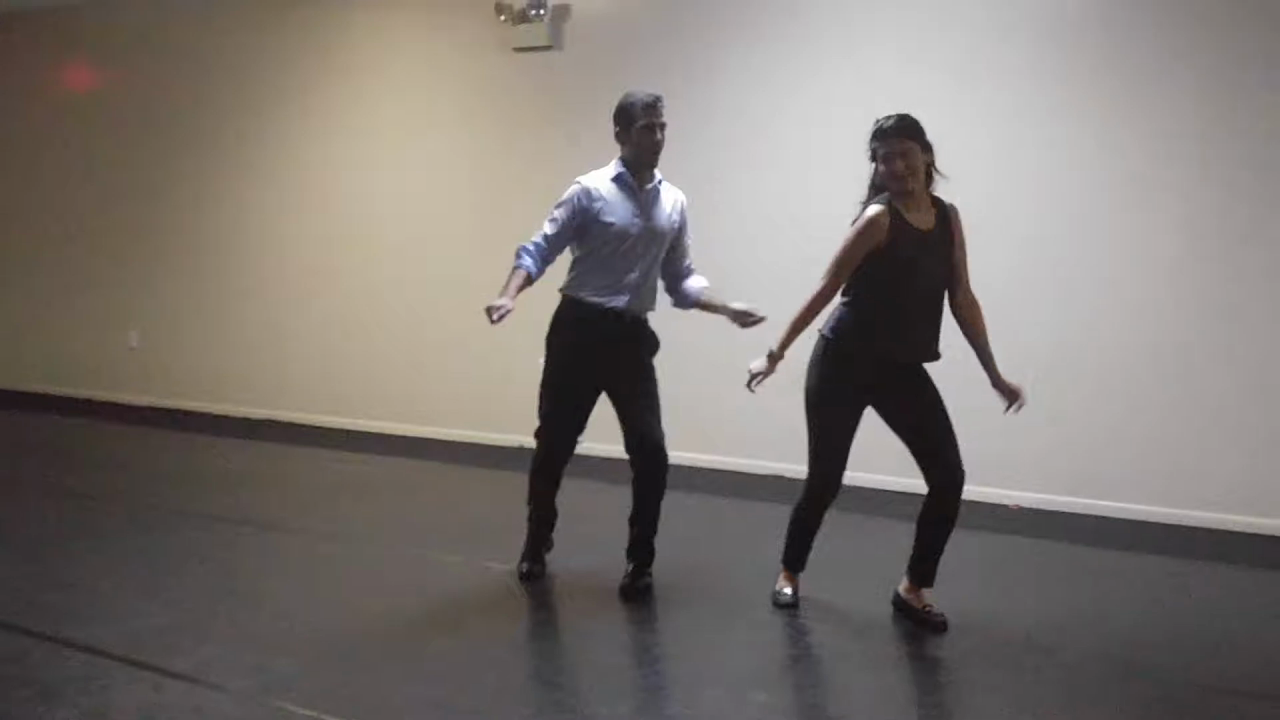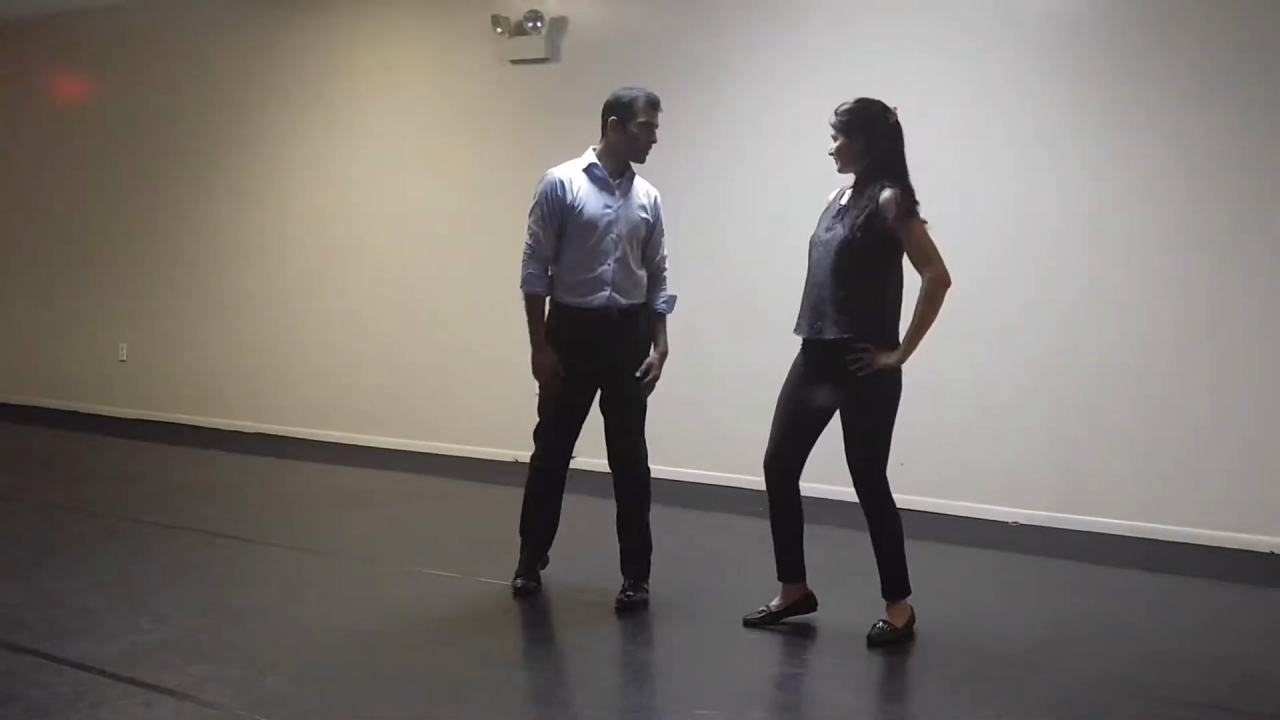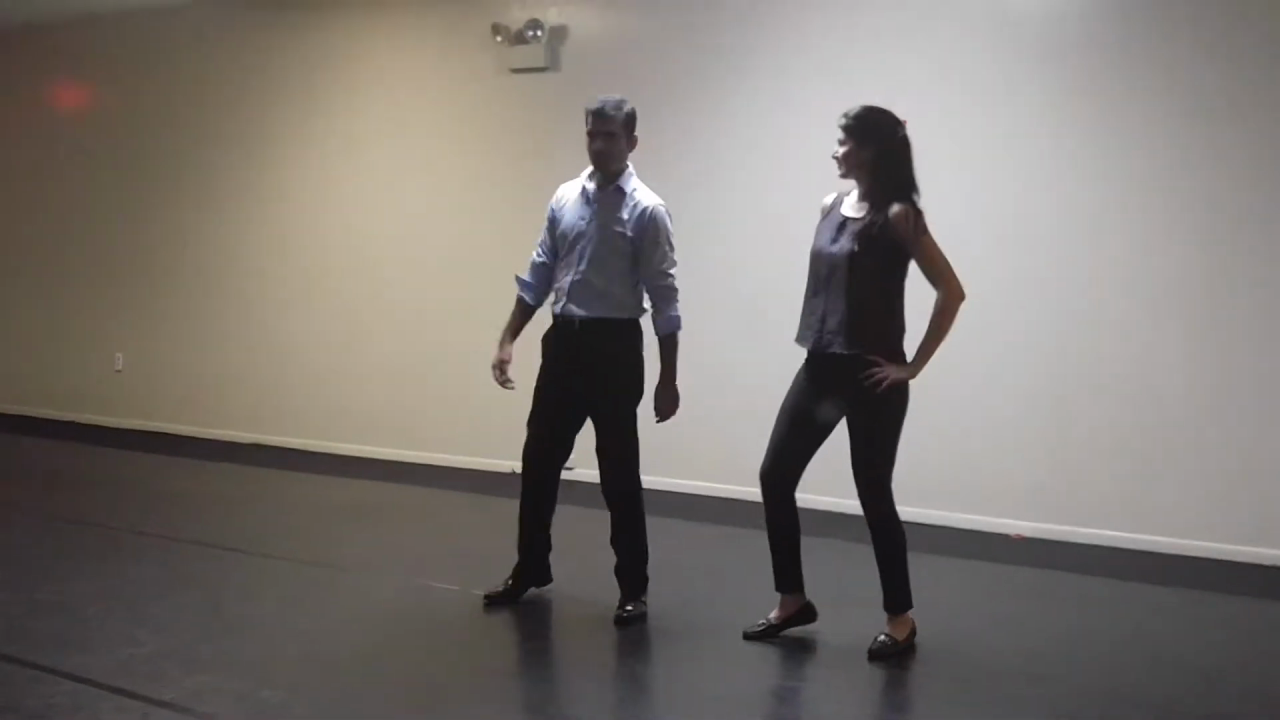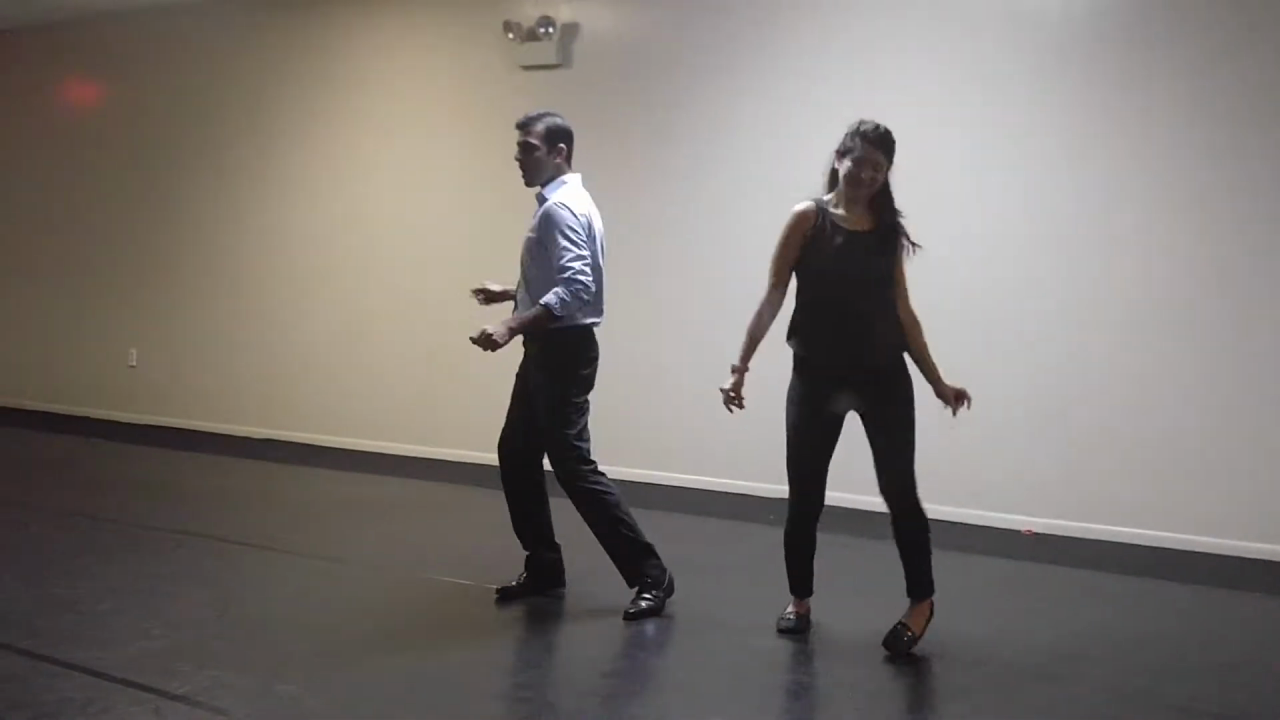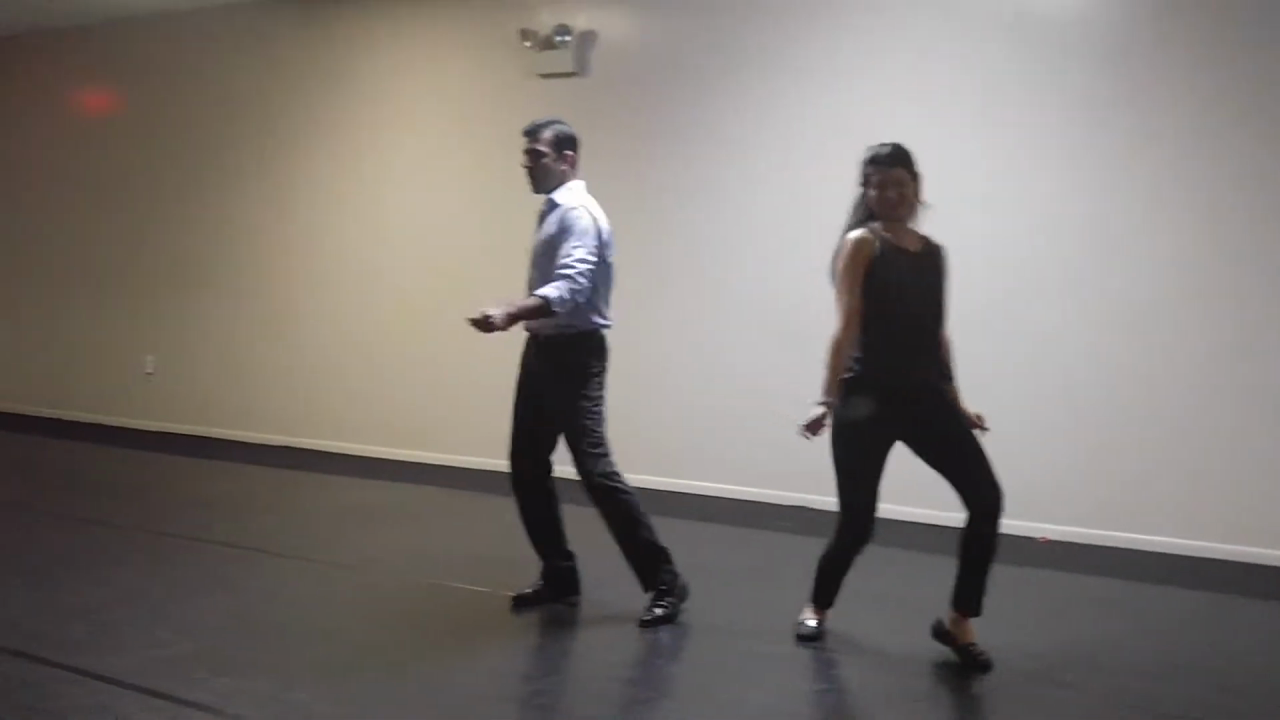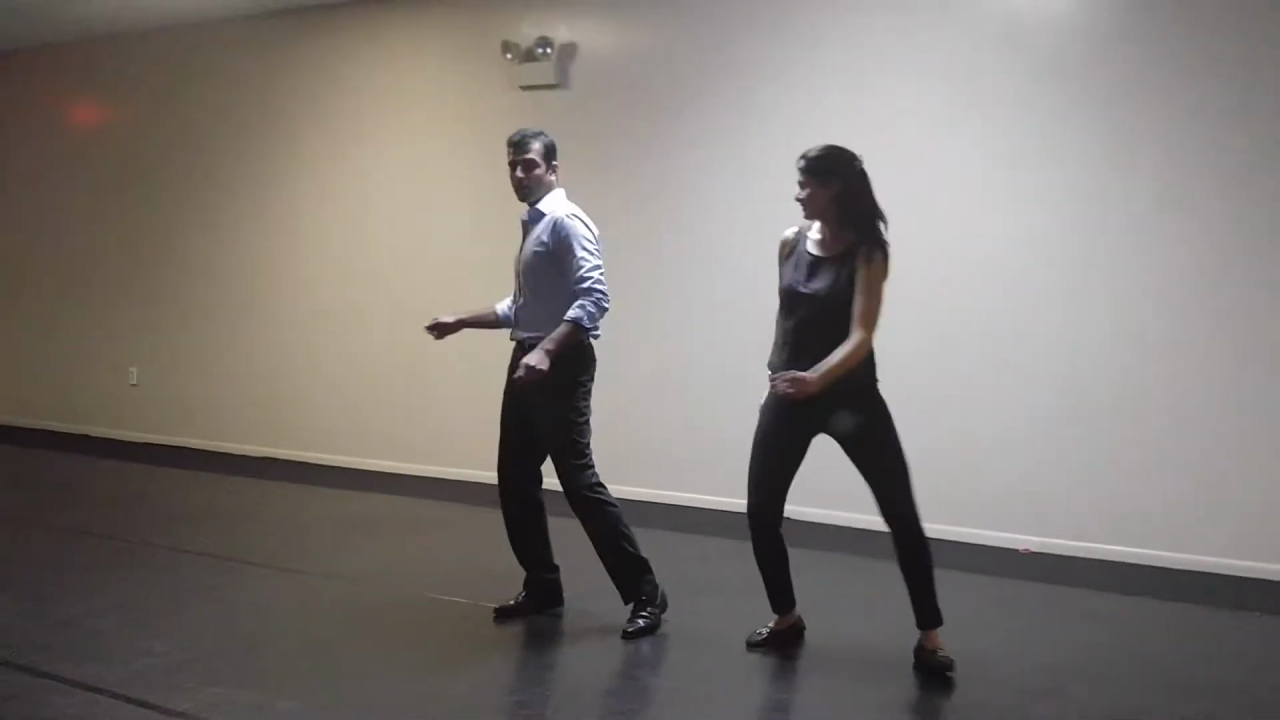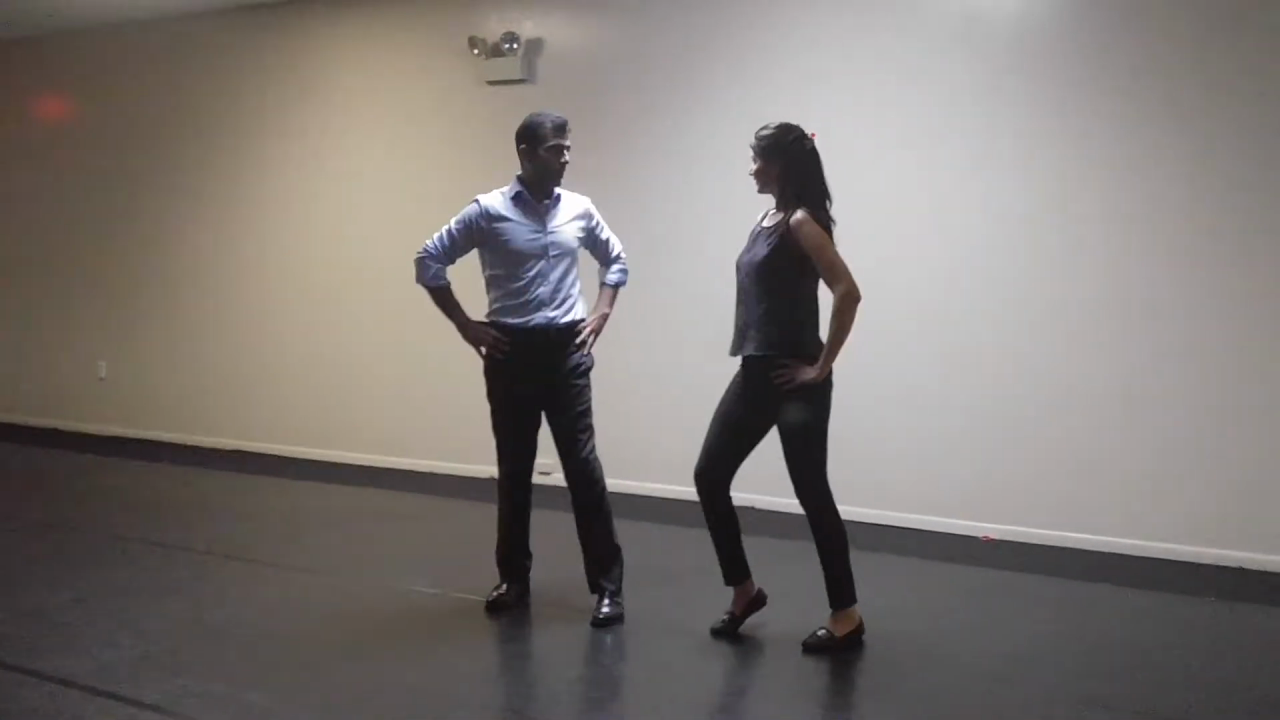
dt=0.7s
person 1, frame 1
left shoulder: (947, 218)
right shoulder: (878, 217)
left elbow: (962, 298)
right elbow: (826, 289)
left wrist: (993, 372)
right wrist: (776, 353)
left hip: (902, 369)
right hip: (844, 362)
left knee: (949, 478)
right knee: (825, 481)
left ankle: (913, 588)
right ankle: (789, 572)
person 1, frame 2
left shoulder: (888, 200)
right shoulder: (839, 199)
left elbow: (937, 277)
left wrist: (902, 350)
right wrist: (817, 345)
left hip: (863, 363)
right hip: (815, 356)
left knee: (869, 482)
right knee: (778, 467)
left ankle: (899, 604)
right ankle: (794, 589)
person 1, frame 3
left shoulder: (898, 215)
right shoulder: (831, 206)
left elbow: (951, 292)
left wrist: (914, 365)
left hip: (872, 375)
right hip: (820, 368)
left knee: (874, 496)
right knee: (774, 476)
left ankle: (899, 618)
right ankle: (792, 601)
person 1, frame 4
left shoulder: (887, 229)
right shoulder: (808, 218)
left elbow: (900, 310)
right elbow: (774, 295)
left wrist: (937, 380)
right wrist: (741, 367)
left hip: (883, 374)
right hip: (817, 375)
left knee: (899, 492)
right knee: (805, 497)
left ankle: (918, 608)
right ankle: (799, 600)
person 1, frame 5
left shoulder: (933, 253)
right shoulder: (860, 244)
right elbow: (848, 328)
left wrist: (954, 403)
right wrist: (827, 400)
left hip: (923, 398)
right hip: (867, 397)
left knee: (986, 499)
right knee: (856, 524)
left ankle: (958, 620)
right ankle: (816, 607)
person 1, frame 6
left shoulder: (866, 253)
right shoulder: (791, 242)
left elbow: (862, 336)
left wrist: (818, 377)
left hip: (851, 398)
right hip: (791, 396)
left knee: (901, 515)
right knee: (761, 511)
left ankle: (931, 636)
right ankle: (786, 617)
person 1, frame 7
left shoulder: (801, 221)
right shoulder: (767, 220)
left elbow: (847, 291)
left wrist: (824, 365)
right wrist: (757, 360)
left hip: (795, 378)
right hip: (756, 372)
left knee: (812, 493)
right knee: (709, 476)
left ankle: (846, 615)
right ankle: (744, 590)
person 2, frame 1
left shoulder: (673, 203)
right shoulder: (590, 191)
left elbow: (681, 277)
right elbow: (541, 249)
left wrist: (726, 307)
right wrist: (509, 295)
left hip: (633, 337)
right hip: (581, 330)
left knee: (650, 454)
right knee: (554, 444)
left ankle: (640, 561)
right ankle: (536, 546)
person 2, frame 2
left shoulder: (647, 198)
right shoulder: (560, 184)
left elbow: (656, 279)
right elbow: (535, 268)
left wrist: (659, 345)
right wrist: (539, 344)
left hip: (628, 333)
right hip: (572, 329)
left knee: (630, 458)
right knee: (552, 449)
left ankle: (635, 574)
right ankle: (531, 561)
person 2, frame 3
left shoulder: (646, 210)
right shoulder: (564, 199)
left elbow: (664, 298)
right elbow: (537, 277)
left wrist: (668, 377)
right wrist: (507, 340)
left hip: (615, 347)
right hip: (562, 342)
left knee: (619, 471)
right knee: (540, 458)
left ankle: (633, 588)
right ankle: (530, 569)
person 2, frame 4
left shoulder: (562, 208)
right shoulder: (558, 204)
left elbow: (575, 290)
left wrist: (511, 327)
right wrist: (507, 293)
left hip: (564, 350)
right hip: (546, 349)
left knee: (573, 465)
right knee: (516, 455)
left ankle: (650, 576)
right ankle: (544, 567)
person 2, frame 5
left shoulder: (577, 212)
right shoulder: (553, 212)
left elbow: (572, 290)
left wrist: (510, 314)
right wrist: (511, 312)
left hip: (573, 354)
right hip: (543, 351)
left knee: (594, 468)
right knee: (526, 465)
left ankle: (665, 583)
right ankle: (559, 576)
person 2, frame 6
left shoulder: (567, 222)
right shoulder: (530, 227)
left elbow: (594, 297)
left wrist: (546, 351)
right wrist: (461, 321)
left hip: (562, 366)
right hip: (527, 363)
left knee: (578, 482)
right knee: (515, 480)
left ankle: (645, 596)
right ankle: (543, 585)
person 2, frame 7
left shoulder: (580, 210)
right shoulder: (488, 210)
left elbow: (616, 260)
right elbow: (429, 262)
left wrist: (601, 314)
right wrist: (465, 325)
left hip: (567, 350)
right hip: (511, 351)
left knee: (583, 466)
right knee: (514, 469)
left ankle: (607, 586)
right ankle: (514, 577)
